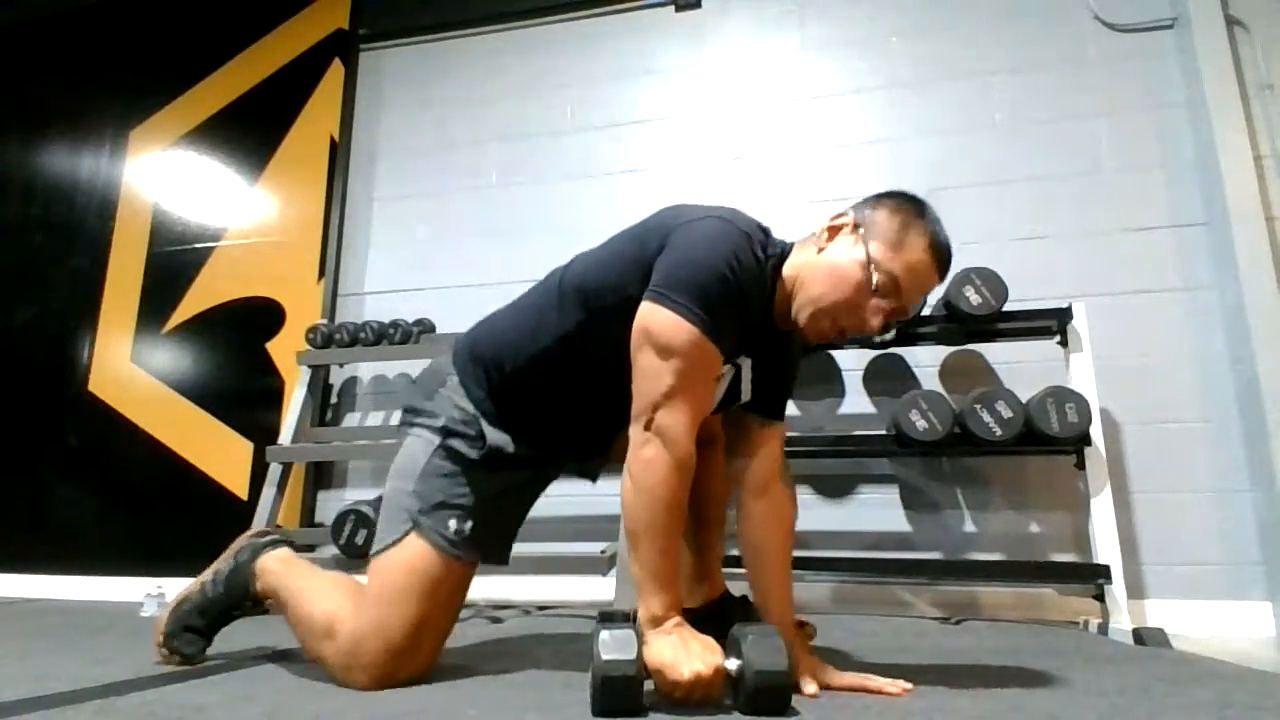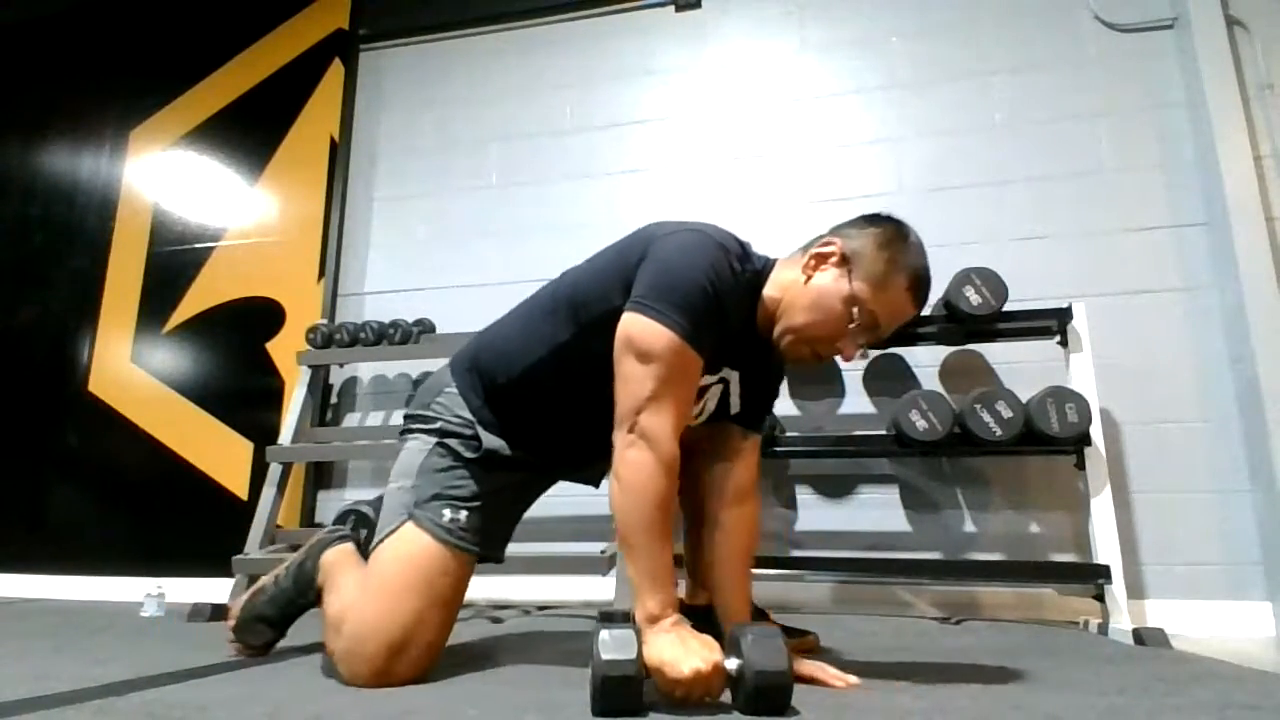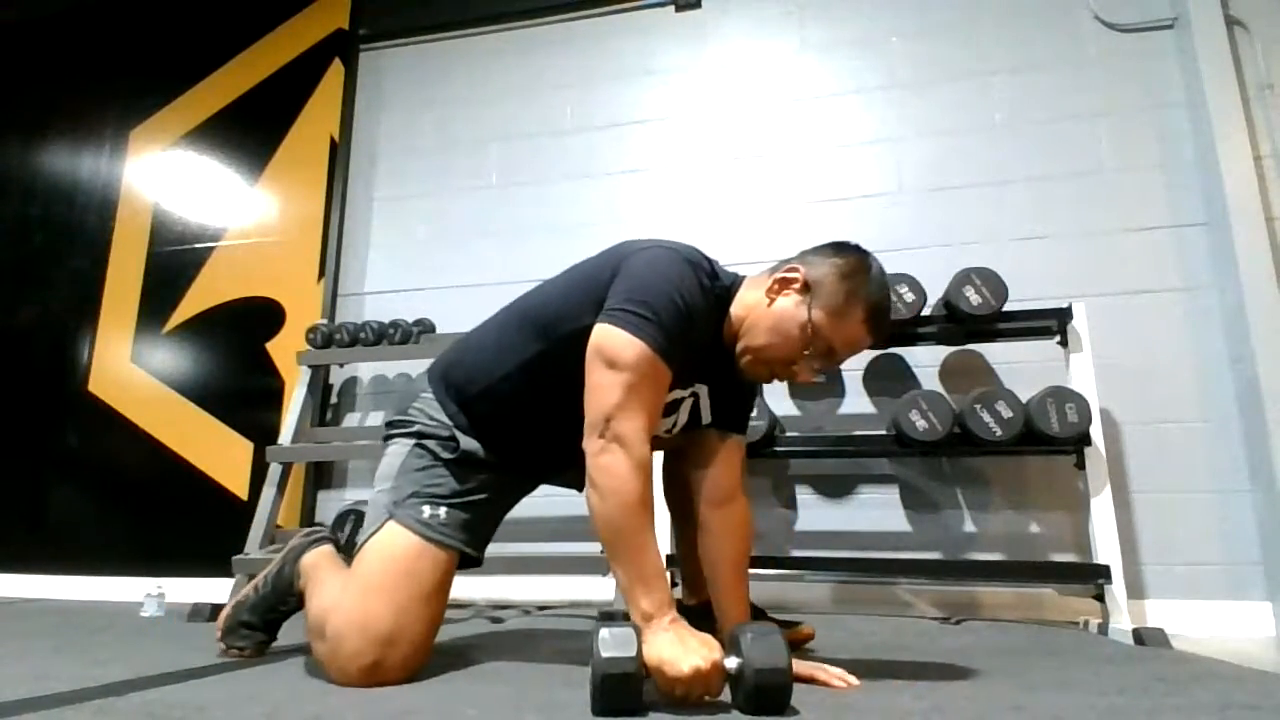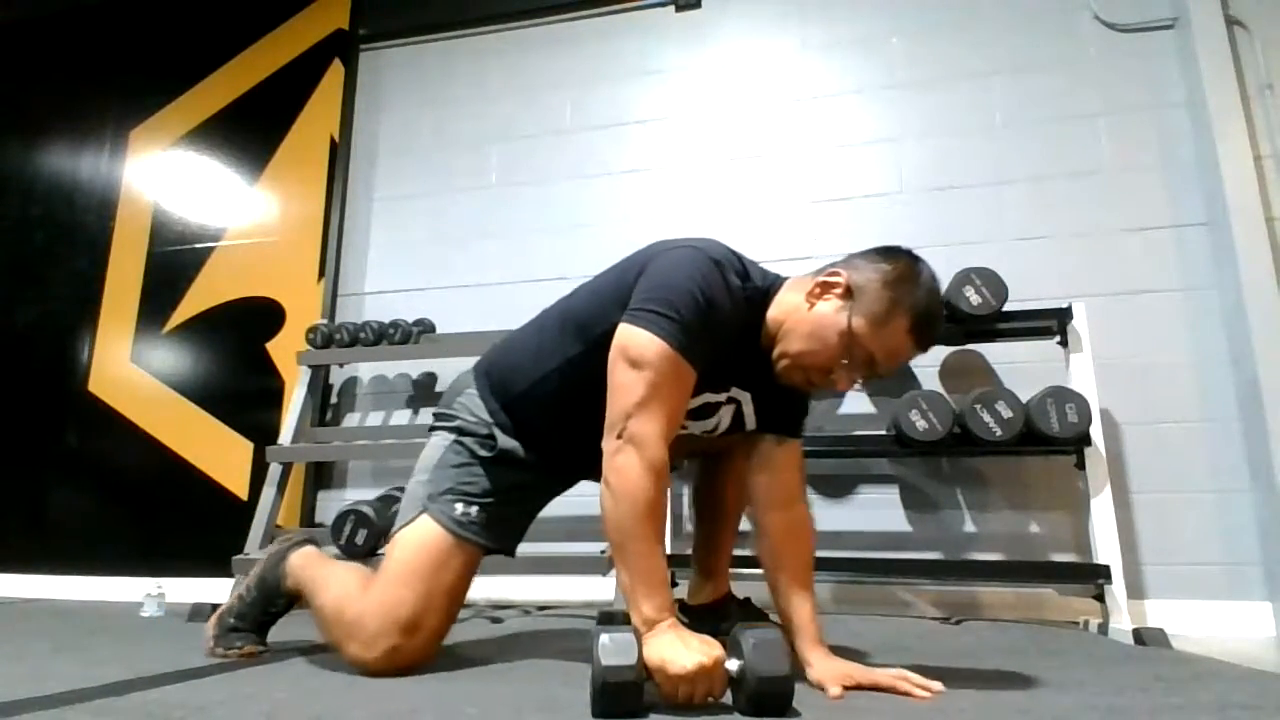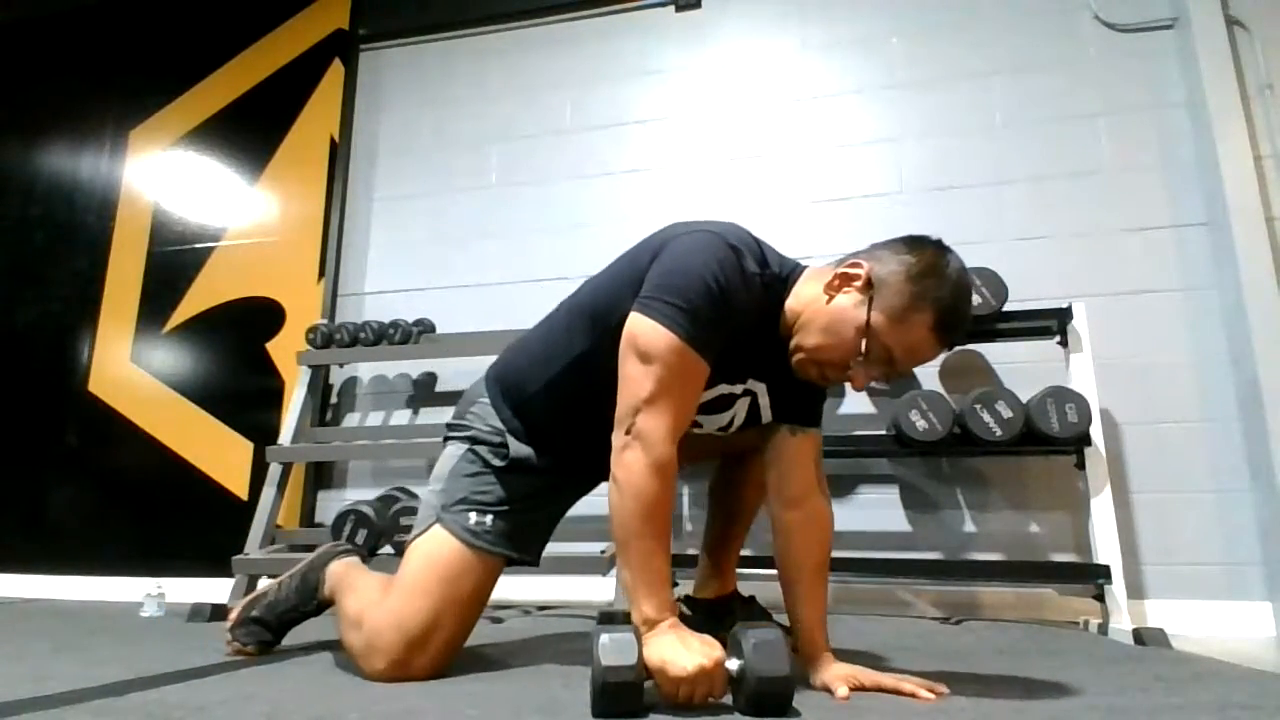
dt=0.4s
person 1, frame 1
left shoulder: (777, 343)
right shoulder: (719, 252)
left elbow: (761, 486)
right elbow: (658, 435)
left wrist: (789, 647)
right wrist: (660, 625)
left hip: (572, 428)
right hip: (478, 416)
right knee: (377, 659)
left ankle: (704, 600)
right ankle: (265, 568)
person 1, frame 2
left shoulder: (762, 356)
right shoulder: (699, 265)
left elbow: (730, 493)
right elbow: (644, 440)
left wrist: (738, 637)
right wrist: (659, 625)
left hip: (571, 435)
right hip: (476, 422)
right knee: (377, 657)
left ankle: (703, 601)
right ankle: (330, 564)
person 1, frame 3
left shoulder: (734, 366)
right shoulder: (668, 283)
left elbow: (717, 498)
right elbow: (614, 448)
left wrist: (734, 639)
right wrist: (657, 624)
left hip: (553, 442)
right hip: (457, 431)
right knee: (368, 656)
left ankle: (697, 604)
right ankle: (312, 564)
person 1, frame 4
left shoulder: (784, 371)
right shoulder: (697, 283)
left elbow: (778, 504)
right elbow: (631, 446)
left wrist: (812, 649)
right wrist: (656, 626)
left hip: (585, 442)
right hip: (496, 428)
right knee: (384, 641)
left ankle: (708, 603)
right ankle: (298, 567)
person 1, frame 5
left shoulder: (804, 357)
right shoulder: (712, 268)
left elbow: (798, 498)
right elbow: (641, 443)
left wrist: (818, 656)
right wrist: (657, 627)
left hip: (608, 443)
right hip: (513, 433)
right knee: (399, 652)
left ankle: (713, 599)
right ankle: (336, 575)
